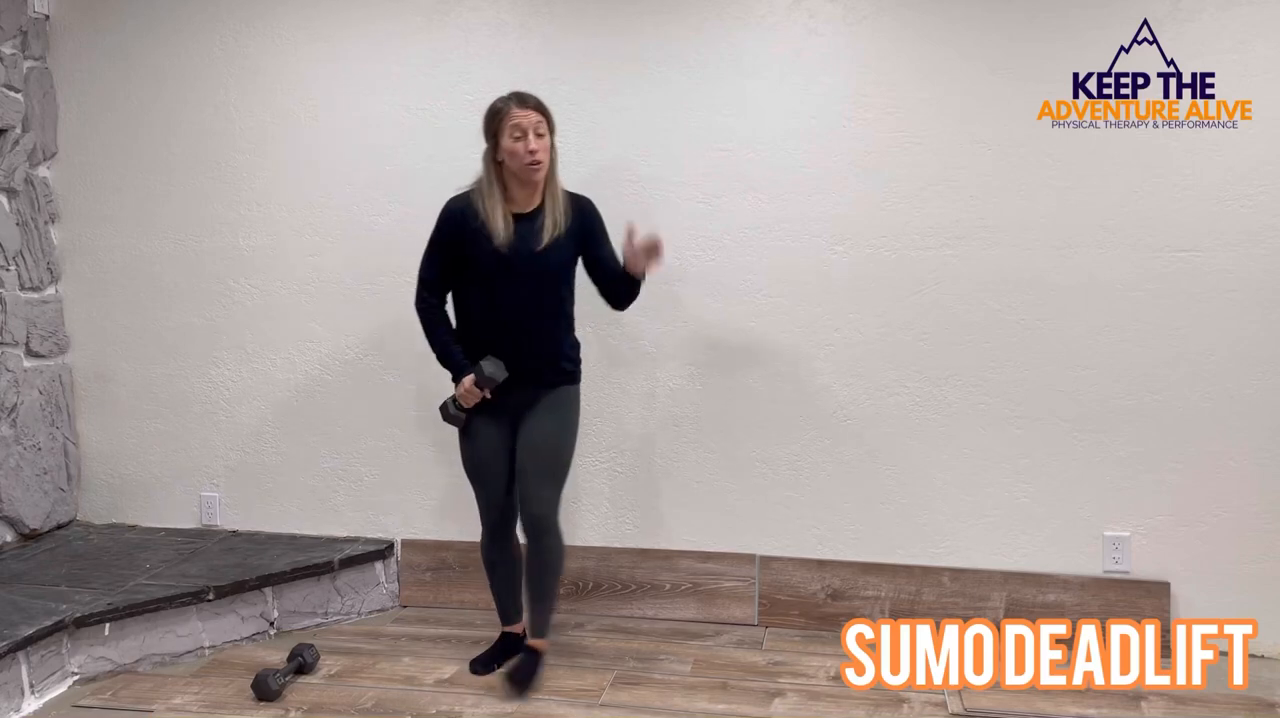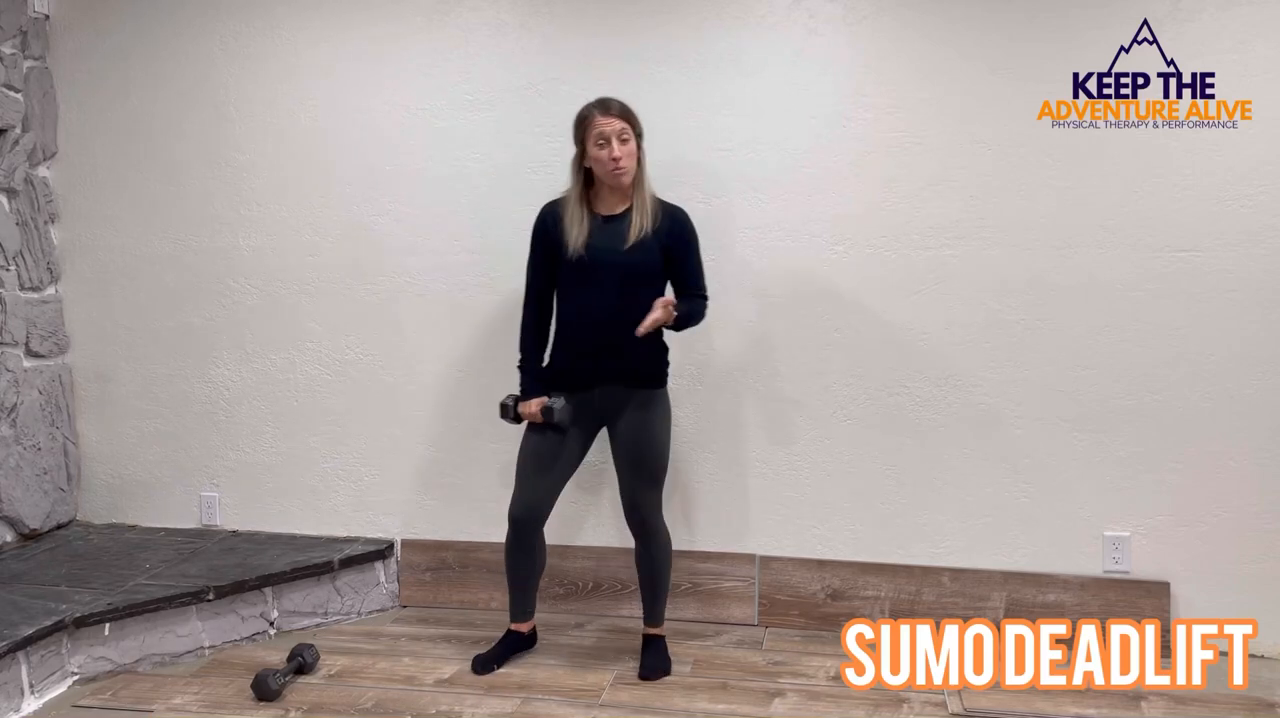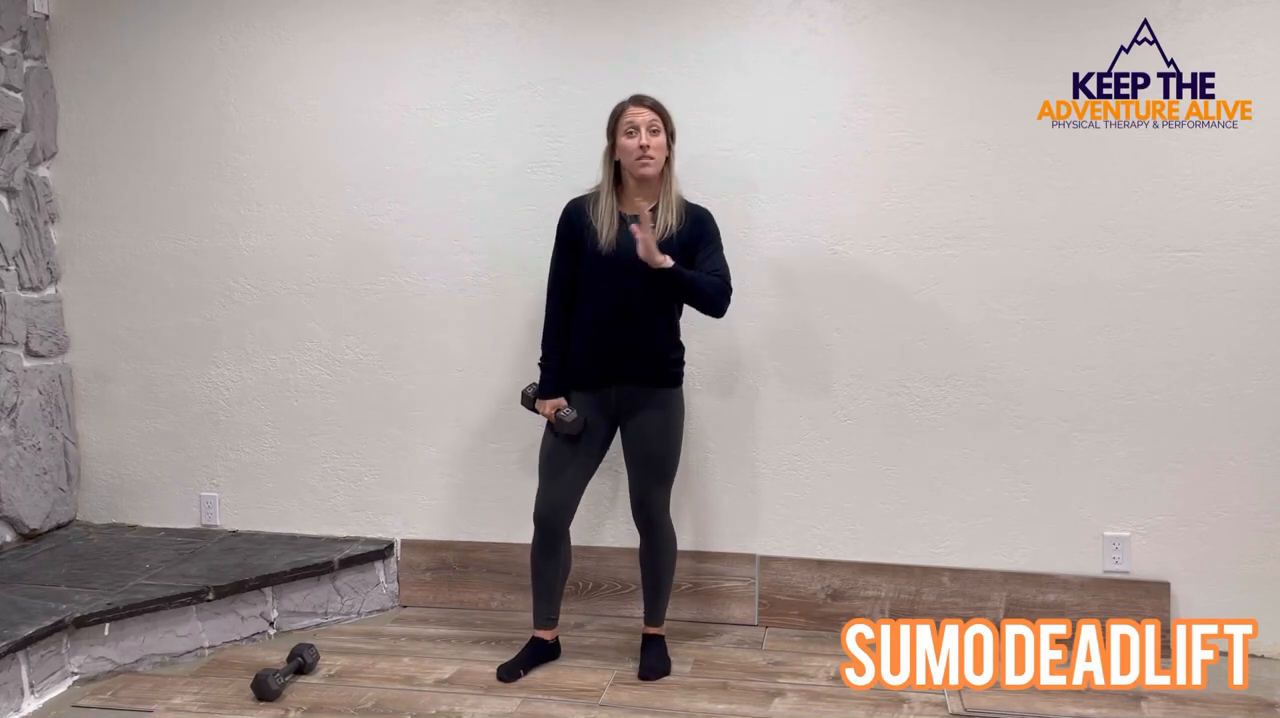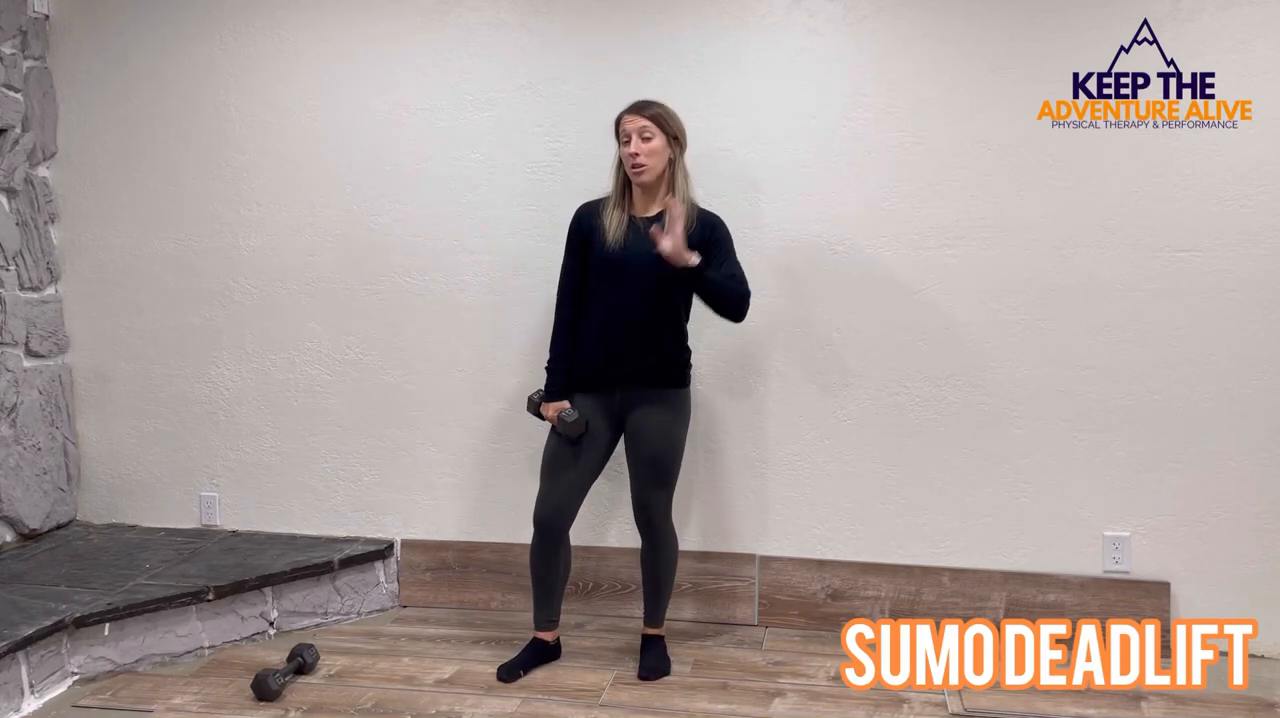
dt=0.5s
person 1, frame 1
left shoulder: (577, 214)
right shoulder: (463, 215)
left elbow: (615, 294)
right elbow: (429, 298)
left wrist: (633, 268)
right wrist: (457, 369)
left hip: (551, 388)
right hip: (485, 391)
left knee: (538, 513)
right knee: (494, 518)
left ankle: (535, 642)
right ankle: (510, 632)
person 1, frame 2
left shoulder: (669, 222)
right shoulder: (555, 220)
left elbow: (696, 301)
right elbow: (537, 308)
left wrist: (671, 313)
right wrist: (531, 386)
left hip: (640, 392)
right hip: (567, 391)
left knee: (645, 517)
right knee: (525, 513)
left ankle: (655, 633)
right ankle: (520, 628)
person 1, frame 3
left shoulder: (692, 221)
right shoulder: (580, 215)
left elbow: (717, 299)
right elbow: (559, 305)
left wrist: (662, 262)
right wrist: (549, 386)
left hip: (655, 389)
right hip: (583, 388)
left knee: (651, 514)
right knee: (550, 513)
left ankle: (654, 635)
right ankle: (544, 637)
person 1, frame 4
left shoulder: (695, 230)
right shoulder: (591, 219)
left elbow: (736, 306)
right elbow: (567, 308)
left wrist: (686, 260)
right wrist: (555, 389)
left hip: (660, 393)
right hip: (589, 390)
left knee: (653, 517)
right knee: (550, 515)
left ankle: (654, 635)
right ankle: (544, 637)
